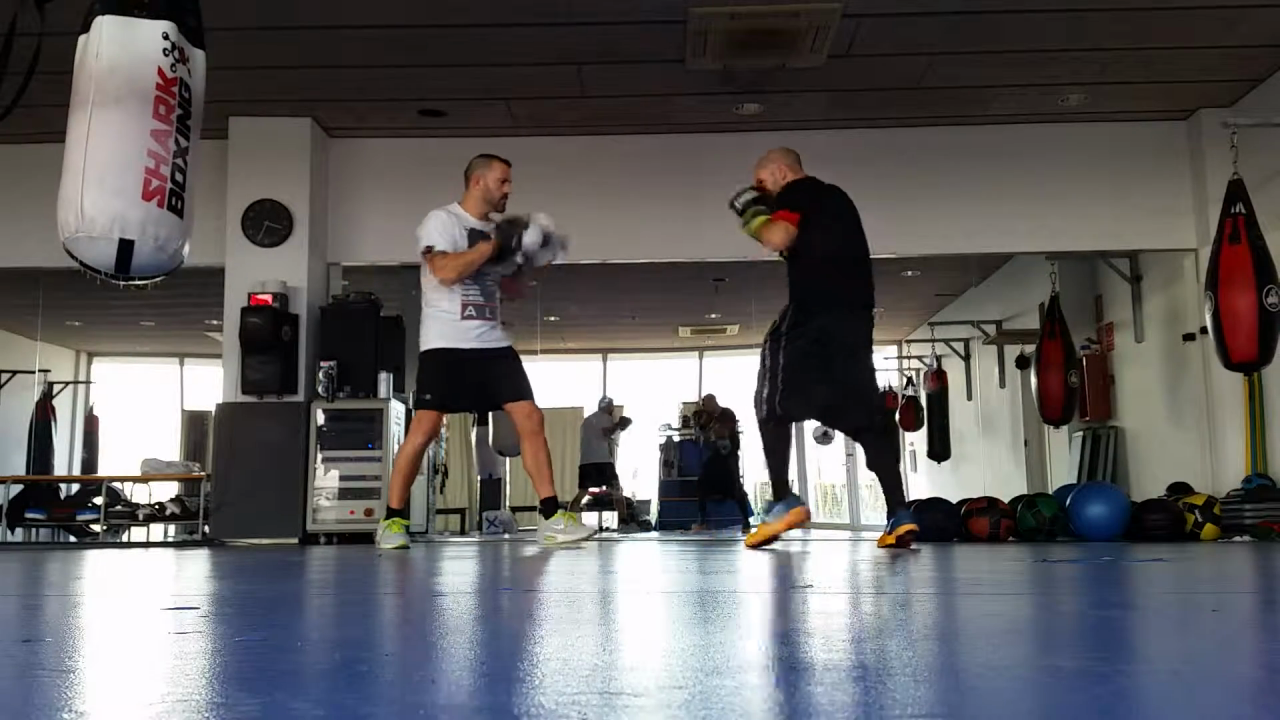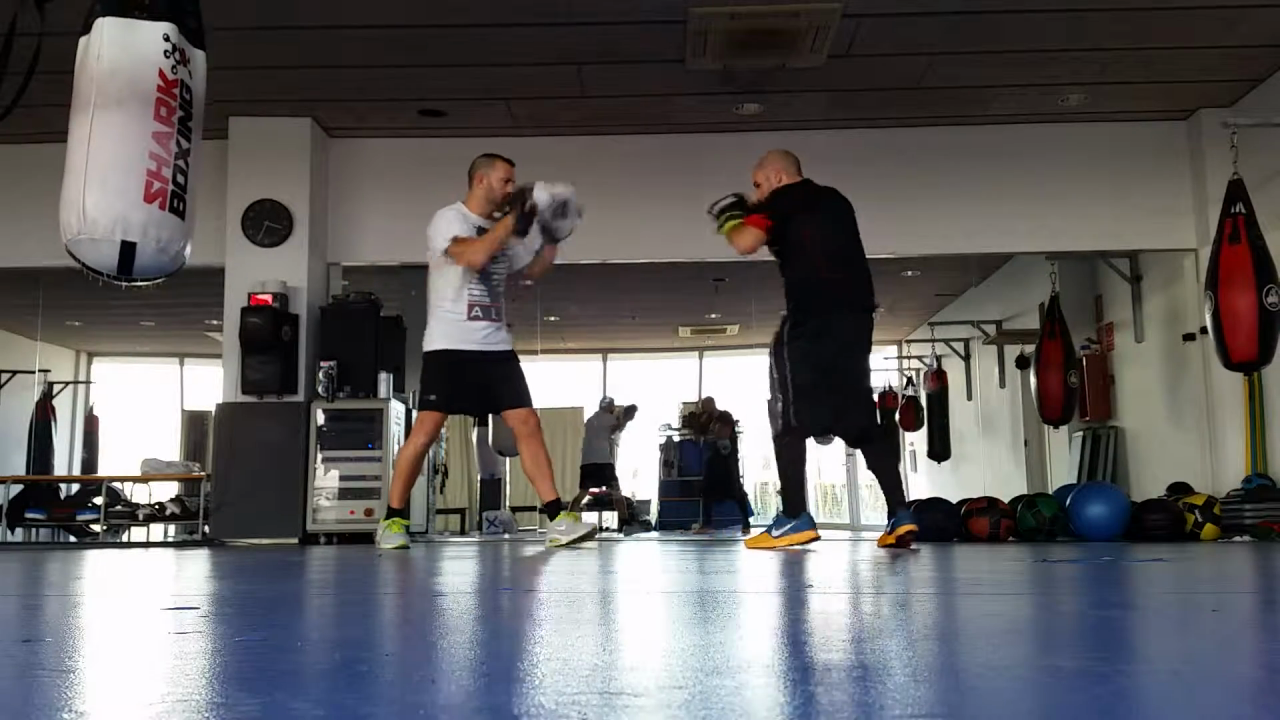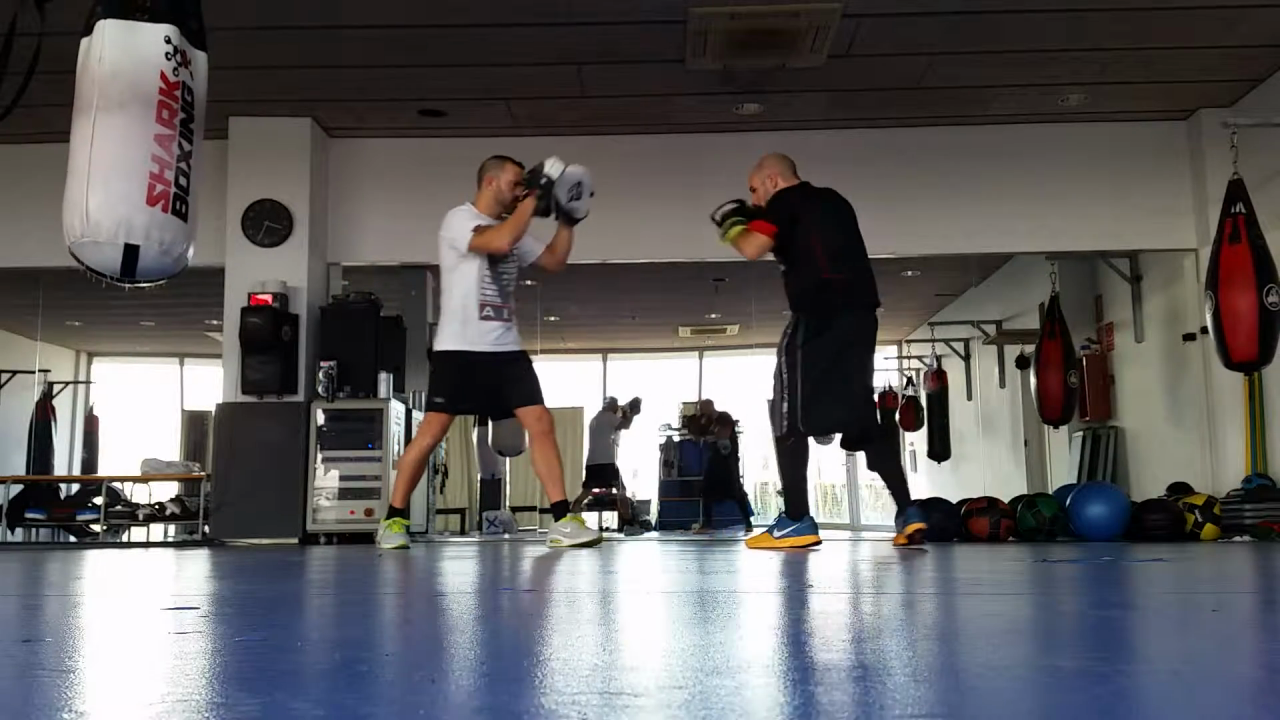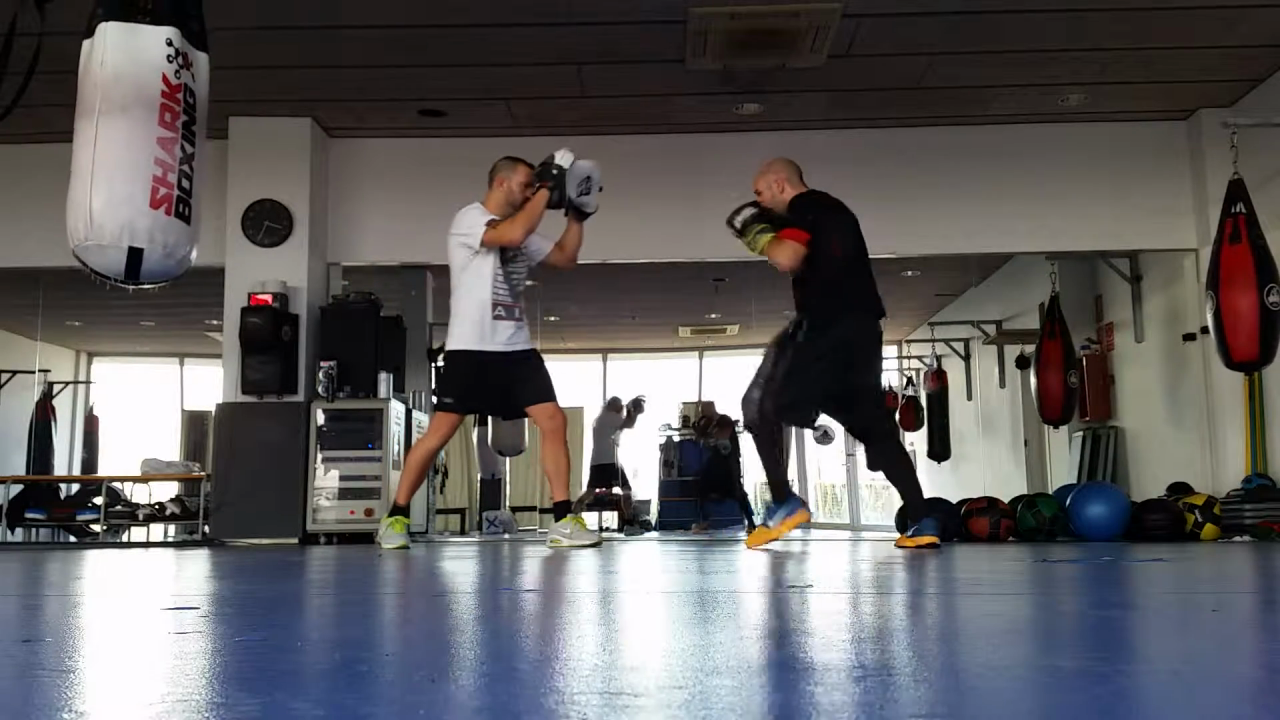
dt=0.1s
person 1, frame 1
left shoulder: (796, 193)
right shoulder: (836, 198)
left elbow: (778, 239)
left wrist: (754, 213)
left hip: (812, 313)
right hip: (855, 315)
left knee: (775, 404)
right knee: (863, 415)
left ankle: (785, 502)
right ankle: (900, 515)
person 1, frame 2
left shoulder: (785, 198)
right shoulder: (835, 201)
left elbow: (745, 244)
left wrist: (730, 216)
left hip: (811, 317)
right hip: (854, 317)
left knee: (789, 416)
right knee: (861, 418)
left ankle: (795, 518)
right ankle: (899, 514)
person 1, frame 3
left shoulder: (785, 201)
right shoulder: (834, 201)
left elbow: (752, 249)
left wrist: (732, 222)
right wrist: (756, 222)
left hip: (819, 321)
right hip: (858, 319)
left knee: (790, 418)
right knee: (861, 420)
left ankle: (796, 522)
right ankle: (908, 512)
person 1, frame 4
left shoulder: (803, 206)
right shoulder: (836, 209)
left elbow: (787, 259)
left wrist: (754, 228)
right wrist: (771, 227)
left hip: (822, 323)
right hip: (862, 325)
left knee: (761, 407)
right knee: (875, 426)
left ankle: (785, 503)
right ankle: (922, 523)
person 2, frame 1
left shoulder: (495, 230)
right shoulder: (440, 220)
right elbow: (445, 273)
right wrist: (493, 241)
left hip: (493, 345)
right hip: (445, 345)
left knee: (530, 419)
right knee: (423, 429)
left ankle: (553, 518)
right ankle: (393, 520)
person 2, frame 2
left shoulder: (503, 228)
right shoulder: (448, 219)
left elbow: (534, 270)
right elbow: (475, 257)
left wrist: (550, 237)
right wrist: (514, 217)
left hip: (496, 347)
right hip: (449, 346)
left knee: (527, 424)
right knee: (425, 430)
left ankle: (558, 519)
right ankle: (393, 519)
person 2, frame 3
left shoulder: (513, 231)
right shoulder: (459, 219)
left elbow: (555, 260)
right elbow: (501, 241)
left wrist: (567, 218)
right wrist: (535, 195)
left hip: (506, 348)
right hip: (460, 347)
left knee: (540, 423)
right knee: (432, 430)
left ankle: (562, 521)
right ankle: (395, 518)
person 2, frame 4
left shoulder: (520, 231)
right shoulder: (468, 219)
left elbow: (565, 258)
right elbow: (513, 234)
left wrist: (575, 213)
right wrist: (547, 189)
left hip: (517, 348)
right hip: (471, 347)
left knee: (553, 421)
right knee: (441, 430)
left ankle: (564, 521)
right ankle: (396, 517)
